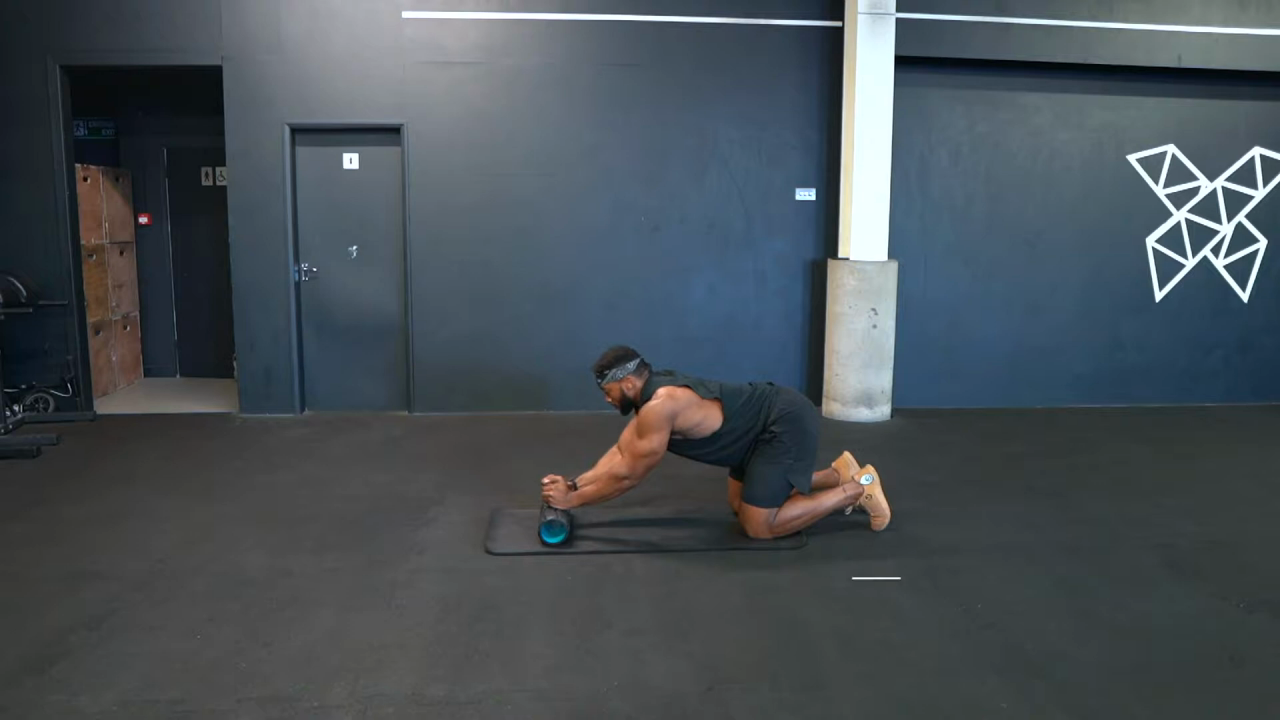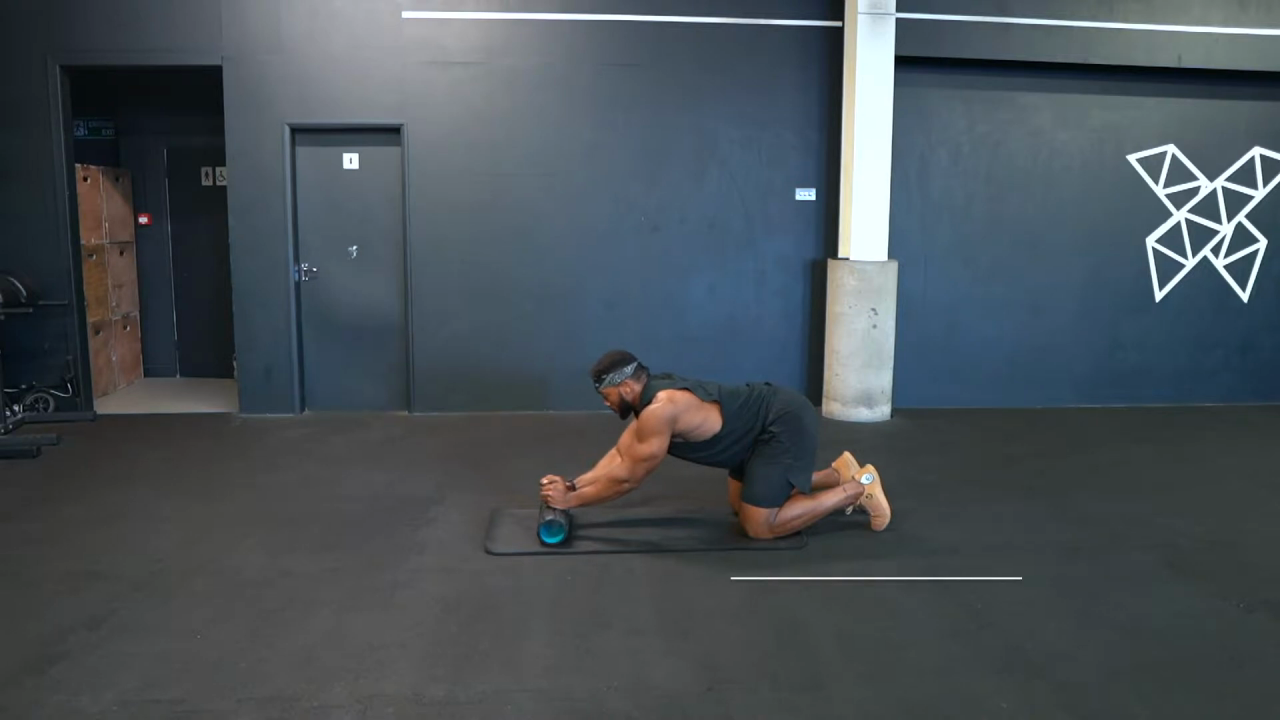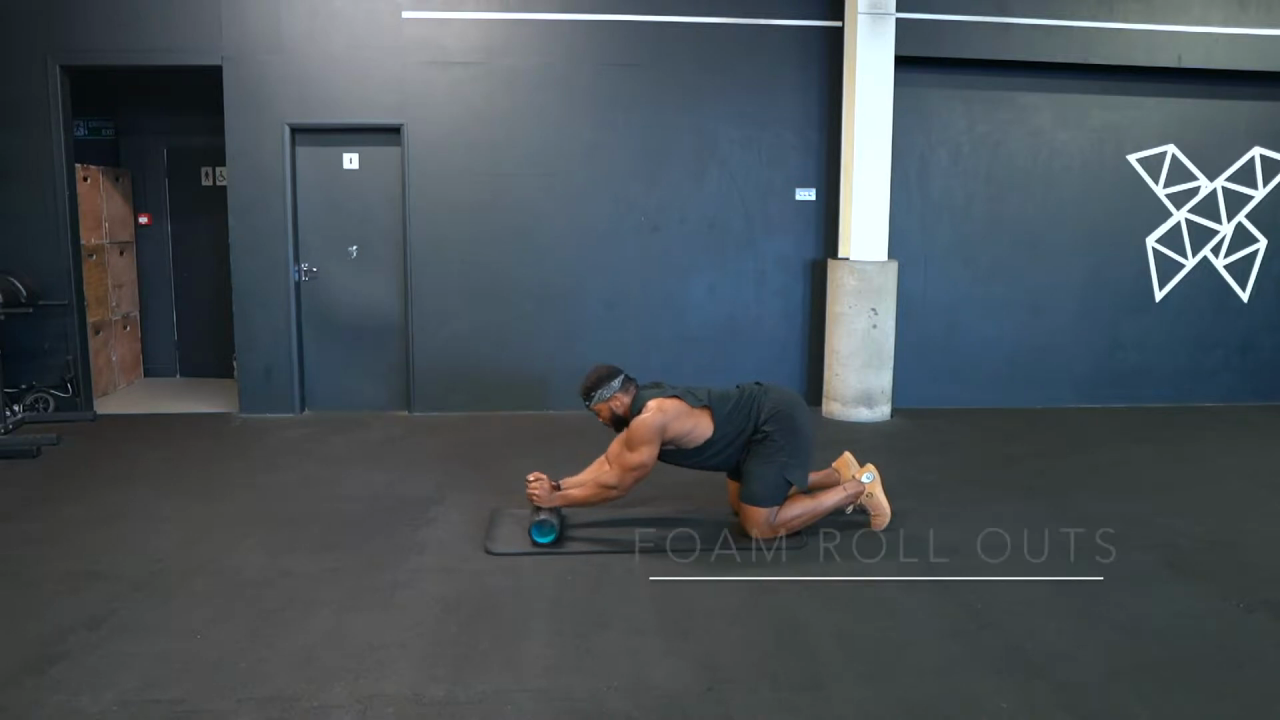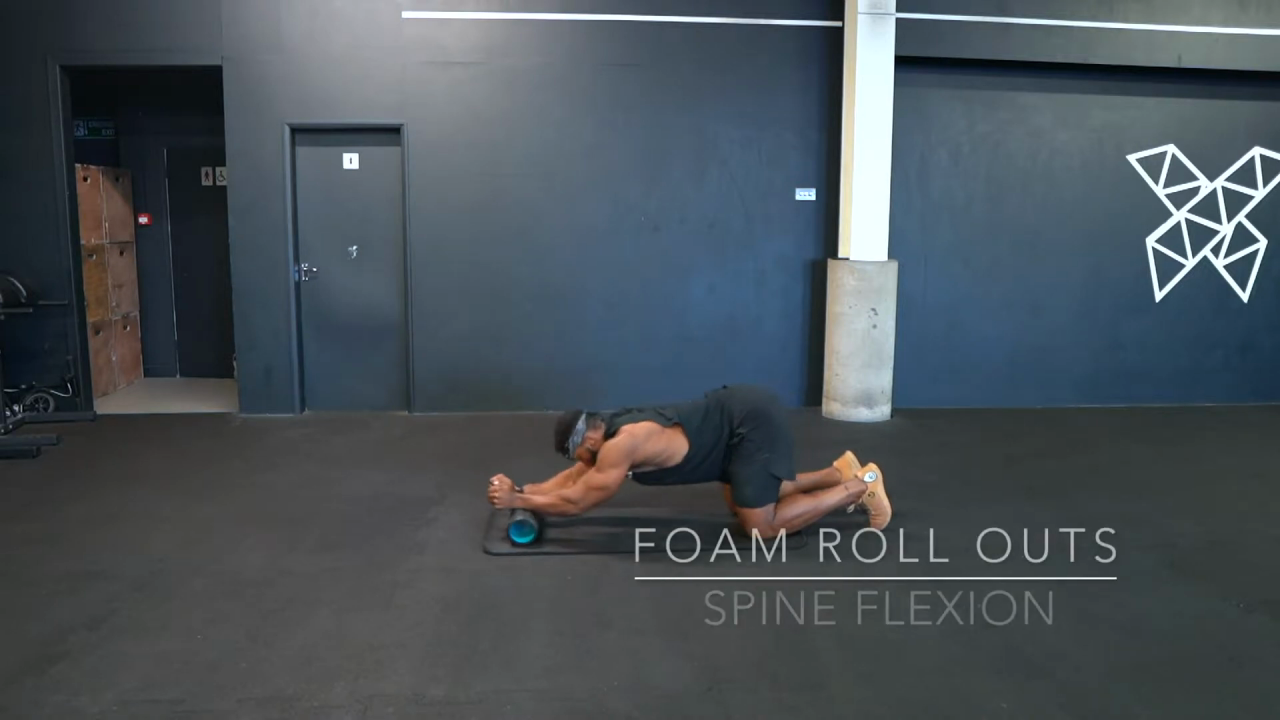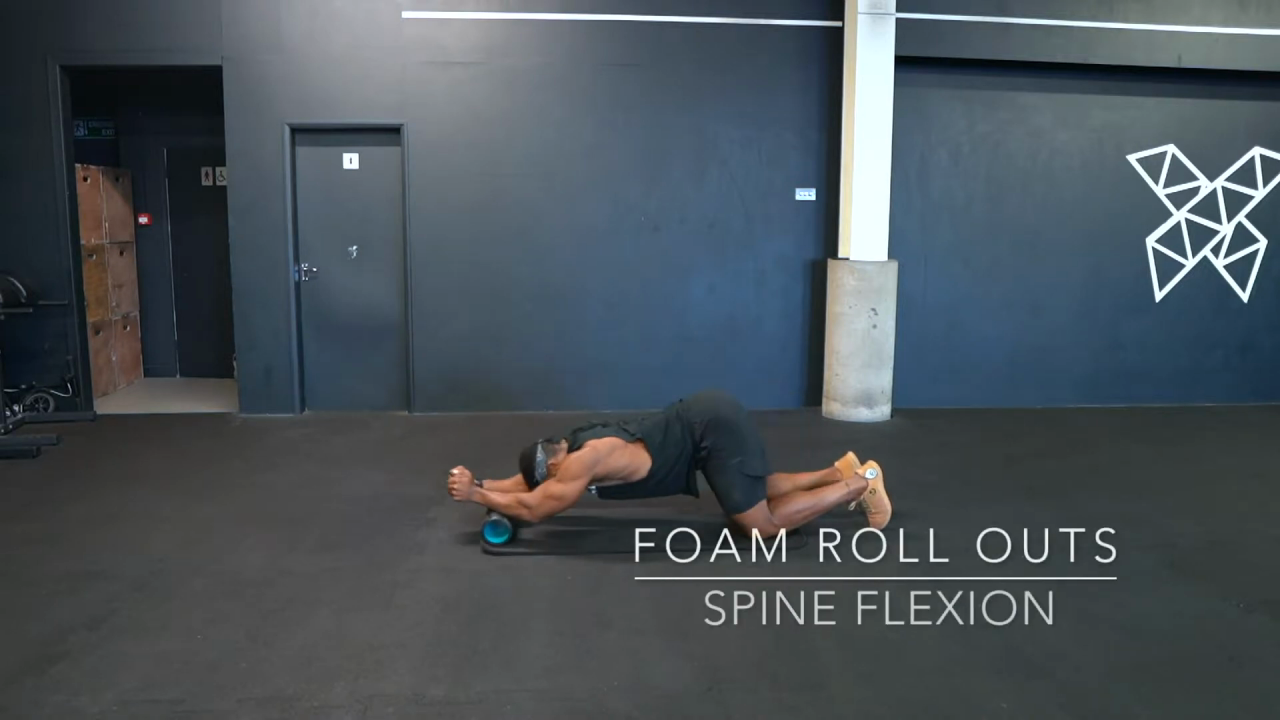
dt=0.4s
person 1, frame 1
left shoulder: (659, 407)
right shoulder: (657, 393)
left elbow: (628, 475)
right elbow: (621, 453)
left wrist: (572, 500)
right wrist: (574, 483)
left hip: (788, 425)
right hip: (775, 414)
left knee: (759, 525)
right knee: (740, 504)
left ankle: (856, 489)
right ankle: (837, 474)
person 1, frame 2
left shoulder: (660, 411)
right shoulder: (654, 395)
left elbow: (627, 477)
right elbow: (620, 456)
left wrist: (571, 500)
right wrist: (573, 483)
left hip: (786, 424)
right hip: (773, 414)
left knee: (759, 525)
right knee: (741, 503)
left ankle: (857, 489)
right ankle: (837, 474)
person 1, frame 3
left shoulder: (649, 420)
right shoulder: (644, 405)
left elbow: (616, 485)
right elbow: (609, 463)
left wrist: (555, 500)
right wrist: (559, 485)
left hip: (779, 422)
right hip: (769, 412)
left knee: (760, 526)
right knee: (741, 503)
left ankle: (857, 488)
right ankle: (838, 473)
person 1, frame 4
left shoulder: (622, 445)
right shoulder: (615, 429)
left elbow: (576, 501)
right elbow: (572, 478)
left wrist: (517, 501)
right wrist: (523, 489)
left hip: (753, 422)
right hip: (746, 409)
left knee: (761, 526)
right knee: (745, 502)
left ankle: (858, 487)
right ankle: (838, 471)
person 1, frame 5
left shoulder: (585, 459)
right shoulder: (574, 446)
left elbow: (532, 508)
right elbow: (527, 481)
left wrist: (476, 494)
right wrist: (483, 484)
left hip: (713, 428)
right hip: (712, 418)
left knee: (762, 525)
right knee: (750, 497)
left ankle: (859, 485)
right ankle: (840, 471)
